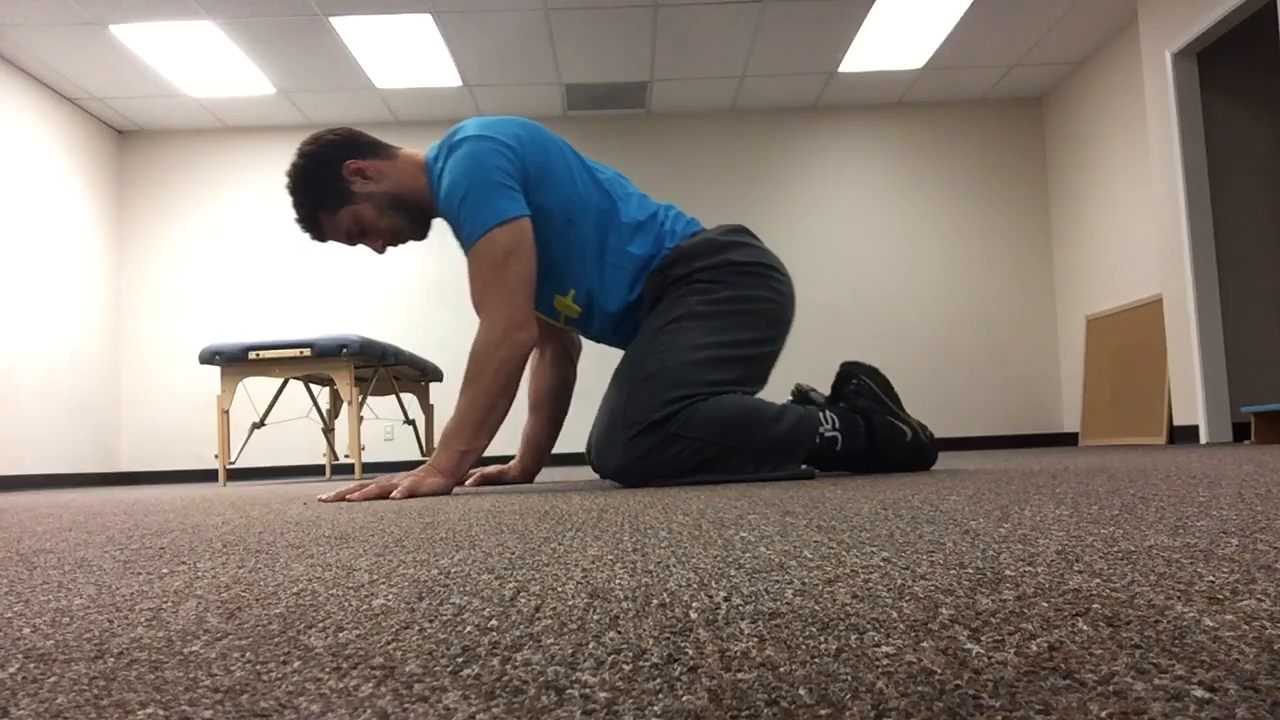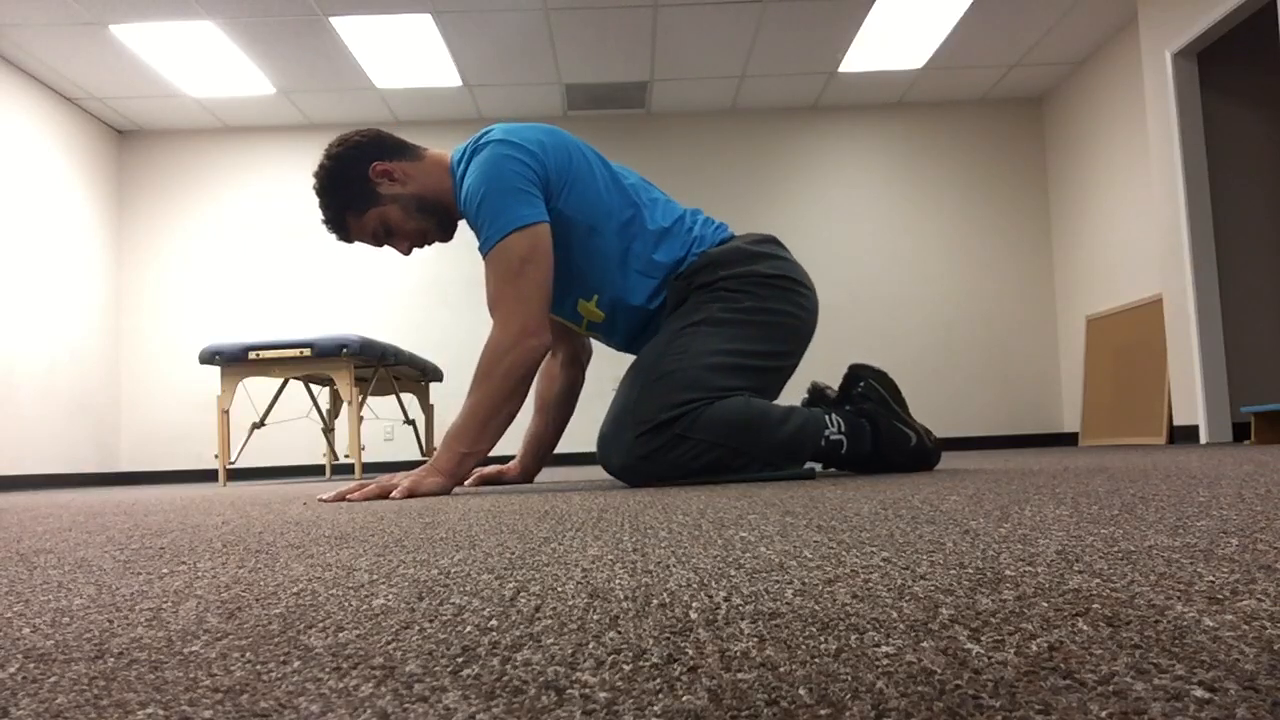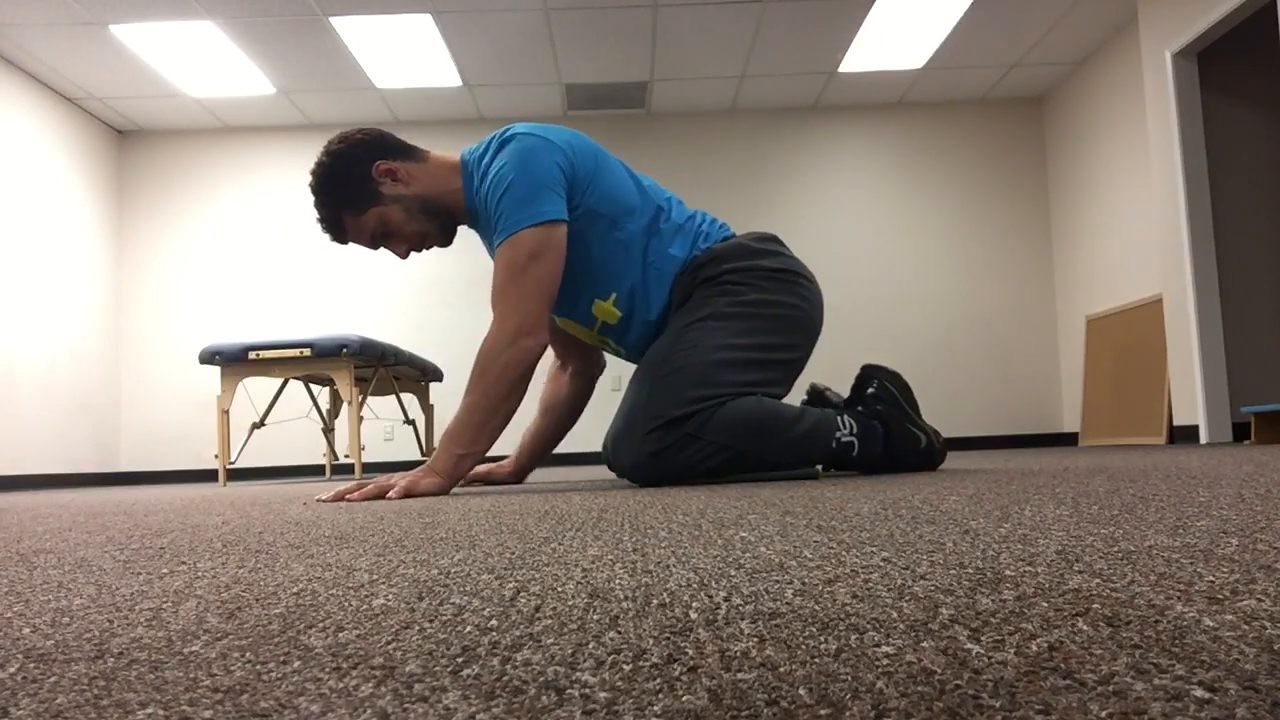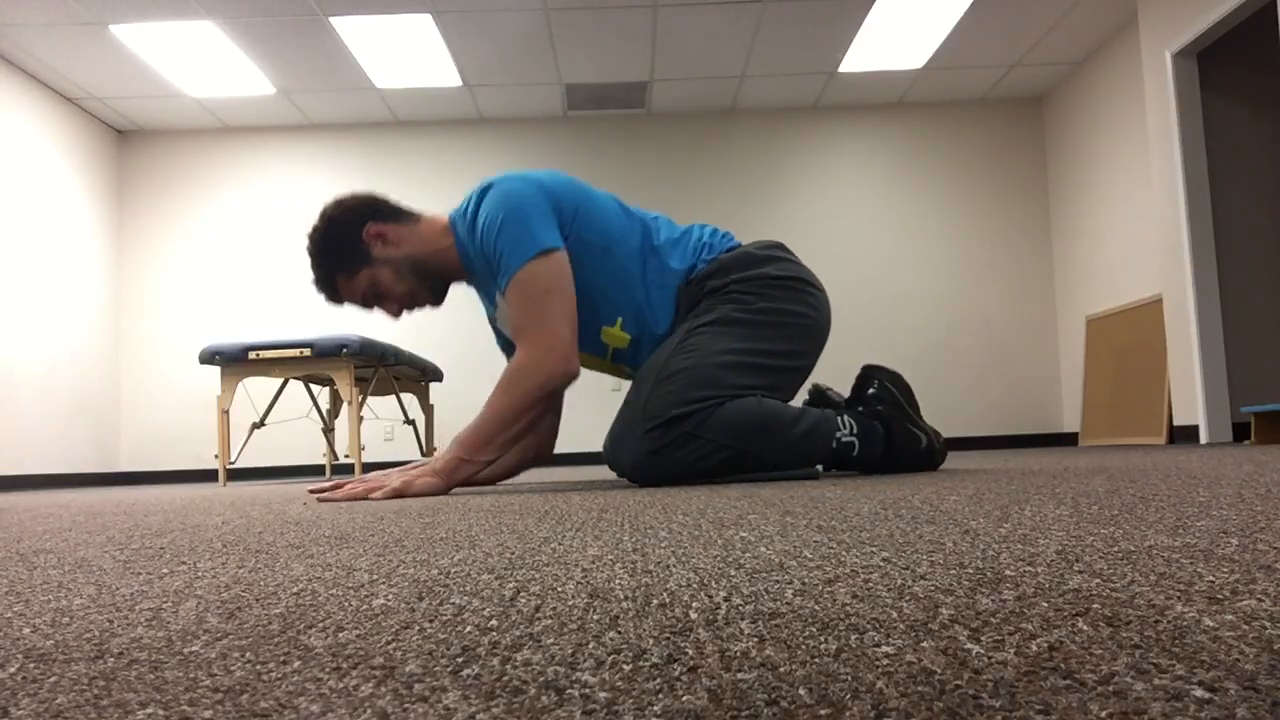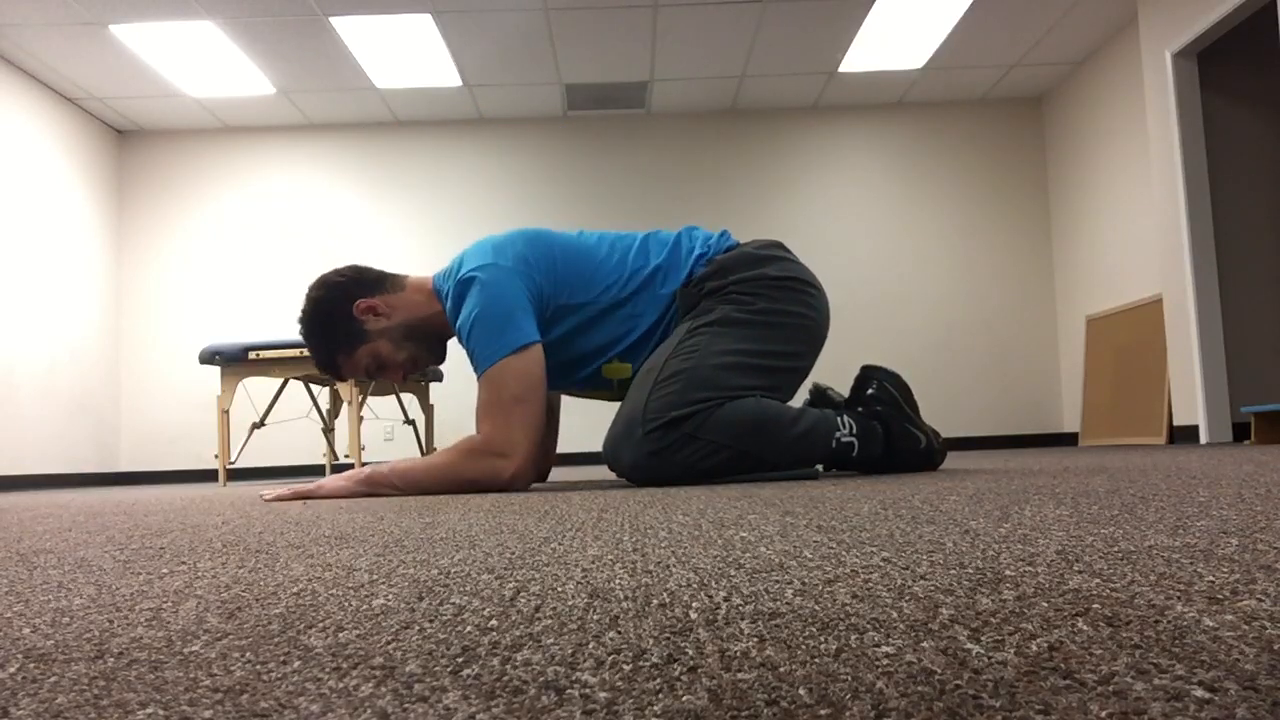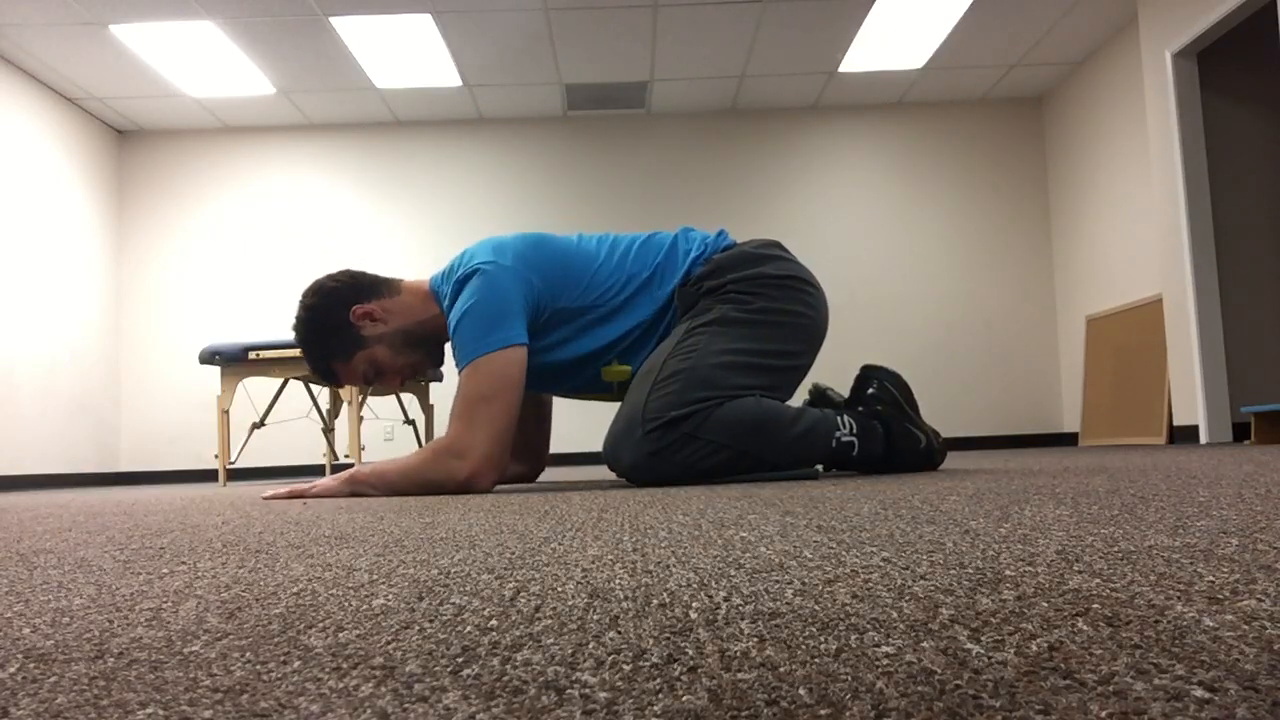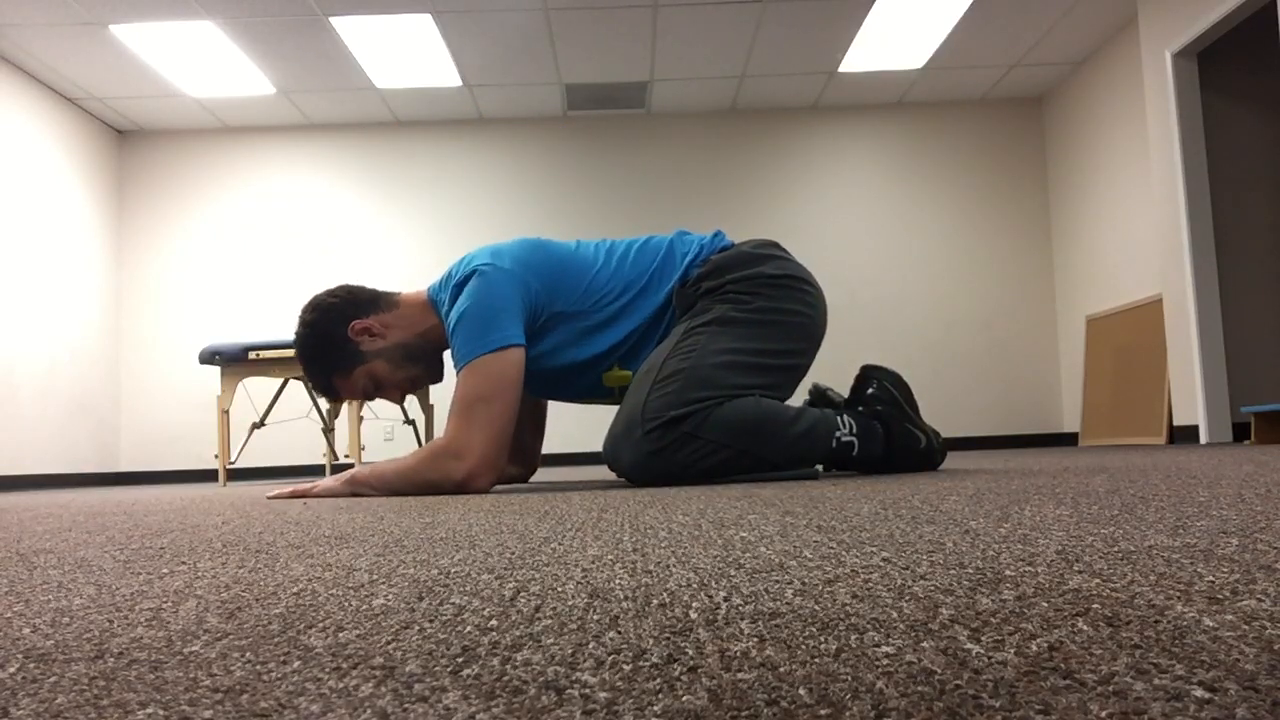
dt=0.5s
person 1, frame 1
left shoulder: (471, 159)
right shoulder: (472, 182)
left elbow: (509, 330)
right elbow: (554, 342)
left wrist: (444, 466)
right wrist: (527, 463)
left hip: (720, 282)
right hip: (702, 290)
left knee: (636, 448)
right knee: (621, 452)
left ankle: (847, 428)
right ankle: (816, 420)
person 1, frame 2
left shoulder: (494, 164)
right shoulder: (497, 183)
left elbow: (522, 337)
right elbow: (565, 347)
left wrist: (446, 466)
right wrist: (526, 464)
left hip: (744, 289)
right hip: (730, 296)
left knee: (638, 447)
right knee: (634, 449)
left ankle: (853, 429)
right ankle: (830, 417)
person 1, frame 3
left shoulder: (516, 160)
right shoulder: (498, 210)
left elbow: (520, 337)
right elbow: (577, 361)
left wrist: (442, 468)
right wrist: (519, 465)
left hip: (751, 290)
right hip: (712, 306)
left knee: (651, 446)
right knee: (639, 452)
left ankle: (864, 430)
right ankle: (838, 420)
person 1, frame 4
left shoulder: (502, 209)
right shoulder: (493, 277)
left elbow: (551, 360)
right elbow: (534, 435)
left wrist: (442, 469)
right wrist: (438, 468)
left hip: (761, 293)
right hip: (724, 311)
left knee: (652, 448)
right knee: (635, 453)
left ankle: (865, 431)
right ankle: (837, 417)
person 1, frame 5
left shoulder: (486, 285)
right shoulder: (499, 302)
left elbow: (509, 459)
right elbow: (533, 460)
left wrist: (364, 480)
right wrist: (387, 481)
left hip: (757, 291)
right hip: (744, 300)
left knee: (650, 447)
right knee: (633, 455)
left ankle: (864, 431)
right ankle: (834, 413)
person 1, frame 6
left shoulder: (483, 285)
right shoulder: (489, 297)
left elbow: (473, 463)
right elbow: (524, 460)
left wrist: (352, 479)
right wrist: (381, 476)
left hip: (756, 291)
right hip: (743, 300)
left knee: (649, 446)
right knee: (633, 454)
left ankle: (863, 431)
right ankle: (838, 415)
person 1, frame 7
left shoulder: (480, 292)
right shoulder: (496, 314)
left elbow: (470, 463)
right elbow: (516, 460)
left wrist: (350, 480)
right wrist: (381, 476)
left hip: (756, 291)
right hip: (748, 297)
left knee: (646, 446)
right knee: (640, 452)
left ankle: (864, 430)
right ankle: (836, 416)
